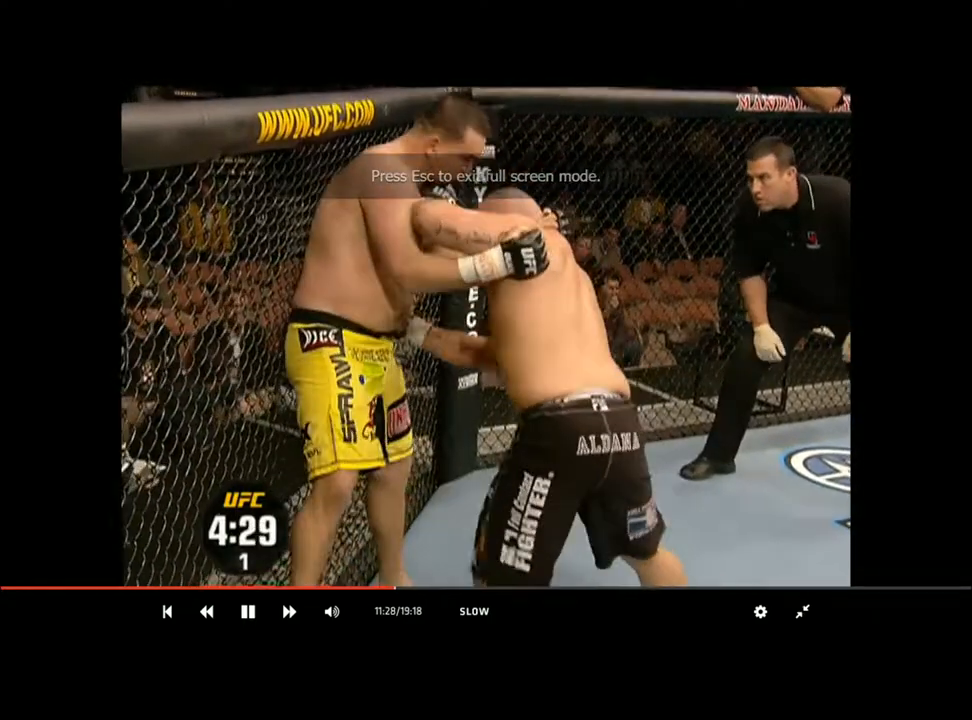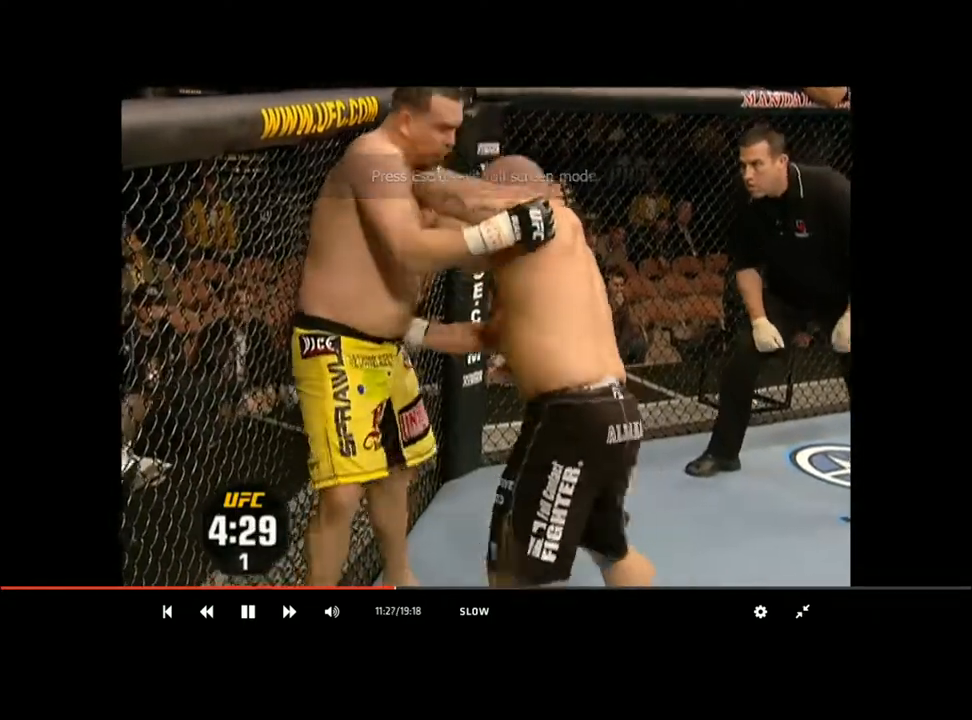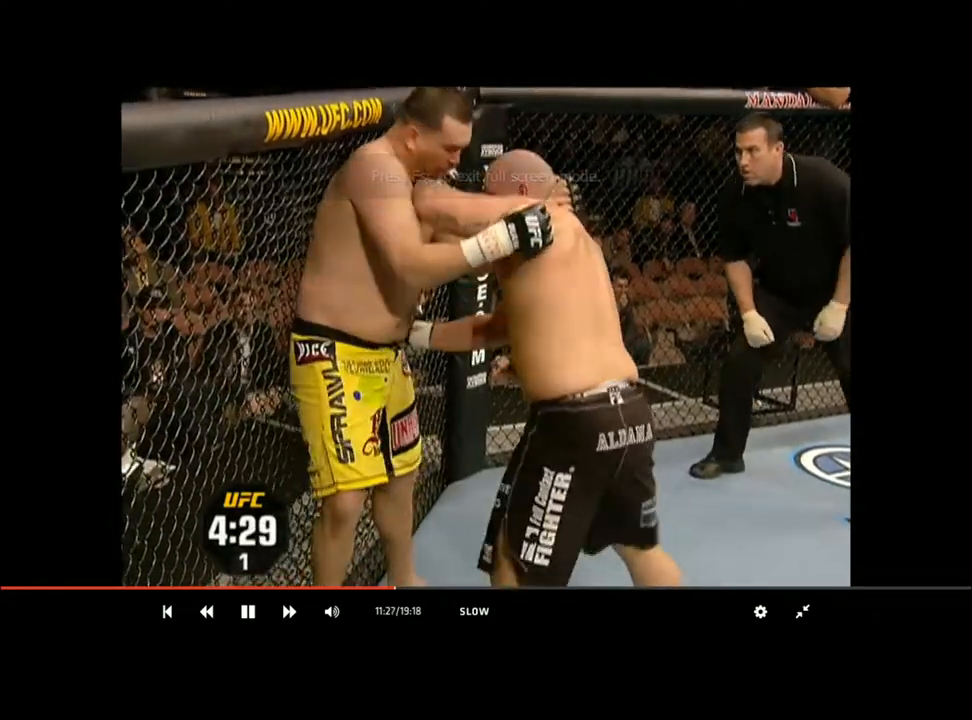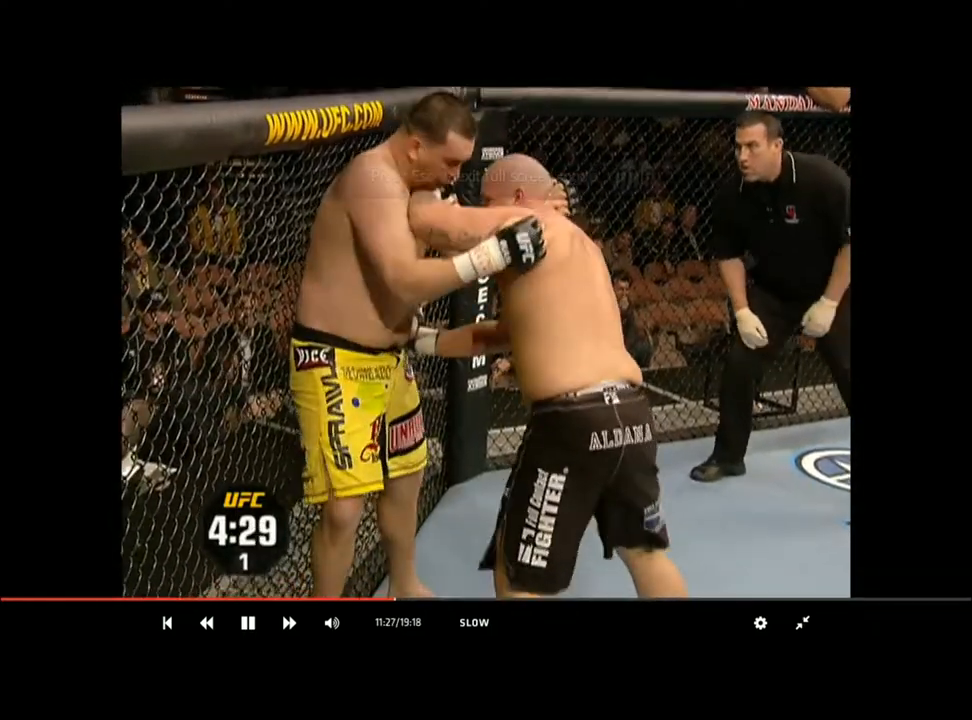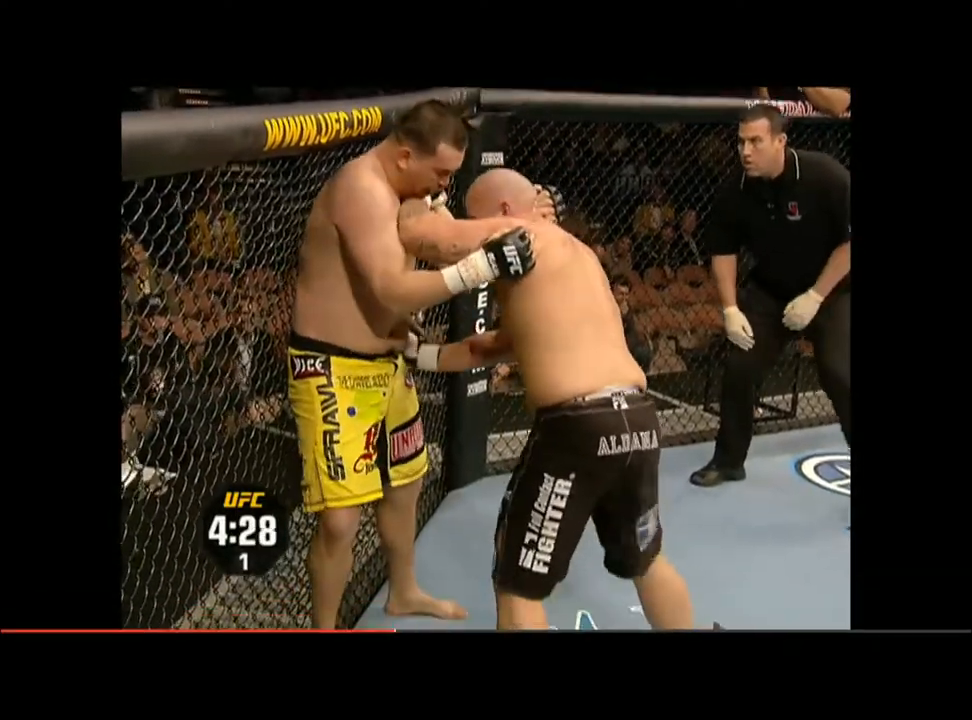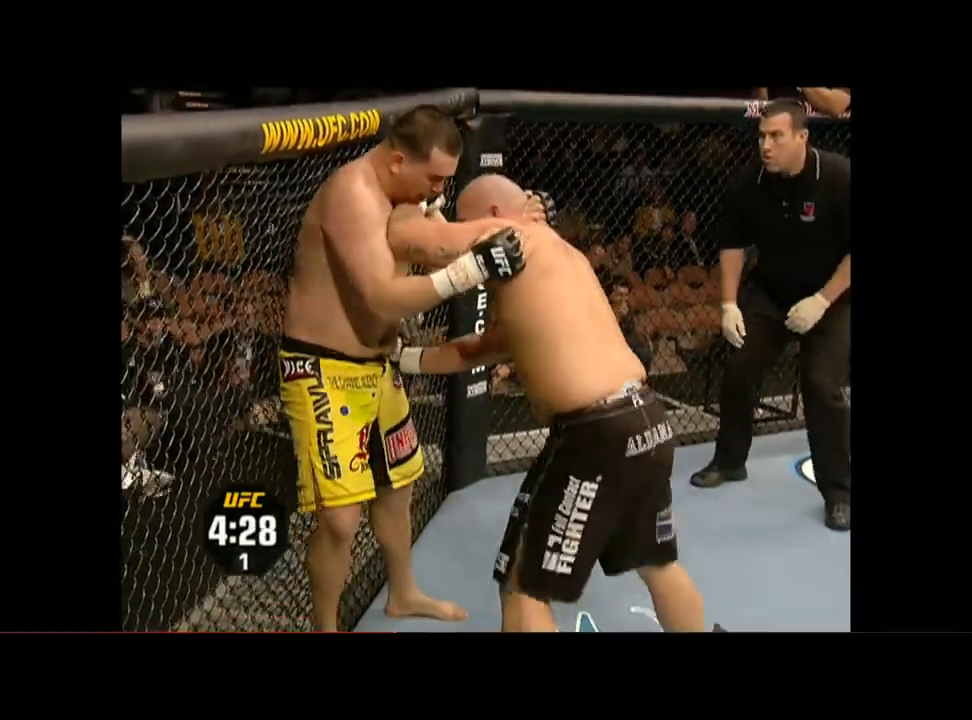
dt=0.2s
person 1, frame 1
left shoulder: (404, 179)
right shoulder: (384, 170)
right elbow: (408, 272)
right wrist: (496, 262)
left hip: (373, 346)
right hip: (328, 342)
left knee: (393, 470)
right knee: (336, 485)
left ankle: (394, 582)
person 1, frame 2
left shoulder: (409, 169)
right shoulder: (374, 158)
right elbow: (412, 253)
right wrist: (502, 230)
left hip: (385, 350)
right hip: (335, 348)
left knee: (396, 471)
right knee: (342, 496)
left ankle: (398, 580)
person 1, frame 3
left shoulder: (410, 178)
right shoulder: (375, 169)
right elbow: (413, 267)
right wrist: (501, 239)
left hip: (386, 355)
right hip: (334, 356)
left knee: (400, 479)
right knee: (344, 503)
left ankle: (404, 581)
person 1, frame 4
left shoulder: (412, 184)
right shoulder: (373, 179)
right elbow: (405, 282)
left wrist: (525, 215)
right wrist: (493, 254)
left hip: (389, 359)
right hip: (334, 362)
left knee: (404, 479)
right knee: (344, 510)
left ankle: (404, 587)
person 1, frame 5
left shoulder: (399, 189)
right shoulder: (362, 187)
left elbow: (444, 237)
right elbow: (395, 292)
left wrist: (515, 226)
right wrist: (482, 266)
left hip: (386, 365)
right hip: (331, 371)
left knee: (404, 485)
right knee: (340, 521)
left ankle: (404, 593)
right ankle: (323, 628)
person 1, frame 6
left shoulder: (393, 194)
right shoulder: (353, 194)
left elbow: (433, 243)
right elbow: (384, 299)
left wrist: (505, 226)
right wrist: (471, 269)
left hip: (375, 366)
right hip: (323, 372)
left knee: (397, 486)
right knee: (341, 520)
left ankle: (403, 595)
right ankle: (326, 629)
person 2, frame 1
left shoulder: (539, 244)
right shoulder: (568, 278)
right elbow: (485, 354)
right wrist: (417, 330)
left hip: (560, 431)
right hip: (620, 424)
left knee: (496, 576)
right knee: (646, 550)
person 2, frame 2
left shoulder: (549, 219)
right elbow: (491, 334)
left hip: (571, 417)
right hip: (618, 412)
left knee: (514, 570)
right knee: (610, 550)
person 2, frame 3
right shoulder: (573, 240)
right elbow: (494, 327)
right wrist: (420, 333)
left hip: (571, 423)
right hip: (629, 413)
left knee: (514, 572)
right knee: (640, 547)
person 2, frame 4
right shoulder: (577, 243)
right elbow: (503, 332)
right wrist: (426, 338)
left hip: (572, 424)
right hip: (631, 414)
left knee: (517, 578)
right knee: (645, 551)
person 2, frame 5
left shoulder: (523, 238)
right shoulder: (575, 252)
right elbow: (503, 343)
right wrist: (426, 353)
left hip: (577, 430)
right hip: (637, 420)
left knee: (517, 586)
right knee: (646, 561)
person 2, frame 6
left shoulder: (516, 240)
right shoulder: (562, 256)
right elbow: (486, 345)
right wrist: (410, 357)
left hip: (593, 433)
right hip: (645, 418)
left knee: (523, 588)
right knee: (658, 562)
person 3, frame 1
left shoulder: (838, 200)
right shoulder: (750, 212)
right elbow: (750, 273)
left wrist: (851, 332)
right wrist: (762, 327)
left hip: (844, 300)
right hip: (791, 297)
right knee: (744, 363)
right ankle: (719, 455)
person 3, frame 2
left shoulder: (831, 190)
right shoulder: (746, 205)
left elbow: (846, 255)
right elbow: (746, 266)
left wrist: (848, 317)
right wrist: (758, 319)
left hip: (840, 296)
right hip: (783, 293)
left knee: (848, 365)
right knee: (740, 359)
right ankle: (723, 451)
person 3, frame 3
left shoulder: (824, 181)
right shoulder: (736, 196)
left elbow: (851, 245)
right elbow: (735, 258)
left wrist: (838, 306)
right wrist: (749, 313)
left hip: (835, 293)
right hip: (775, 293)
left knee: (850, 373)
right knee: (738, 363)
right ankle: (727, 453)
person 3, frame 4
left shoulder: (823, 178)
right shoulder: (734, 194)
left elbow: (850, 242)
right elbow: (729, 255)
left wrist: (828, 303)
right wrist: (742, 312)
left hip: (833, 293)
right hip: (772, 293)
left knee: (849, 375)
right knee: (739, 365)
right ankle: (728, 456)
person 3, frame 5
left shoulder: (826, 175)
right shoulder: (735, 191)
left elbow: (849, 241)
right elbow: (722, 250)
left wrist: (815, 296)
right wrist: (731, 308)
left hip: (831, 291)
right hip: (769, 292)
left knee: (840, 376)
right knee: (739, 369)
right ankle: (728, 461)
person 3, frame 6
left shoulder: (840, 179)
right shoulder: (749, 185)
left elbow: (849, 251)
right elbow: (732, 244)
left wrist: (821, 302)
right wrist: (729, 303)
left hip: (831, 300)
right hip: (769, 295)
left knee: (823, 390)
right knee: (737, 372)
left ankle: (837, 491)
right ankle: (729, 461)
